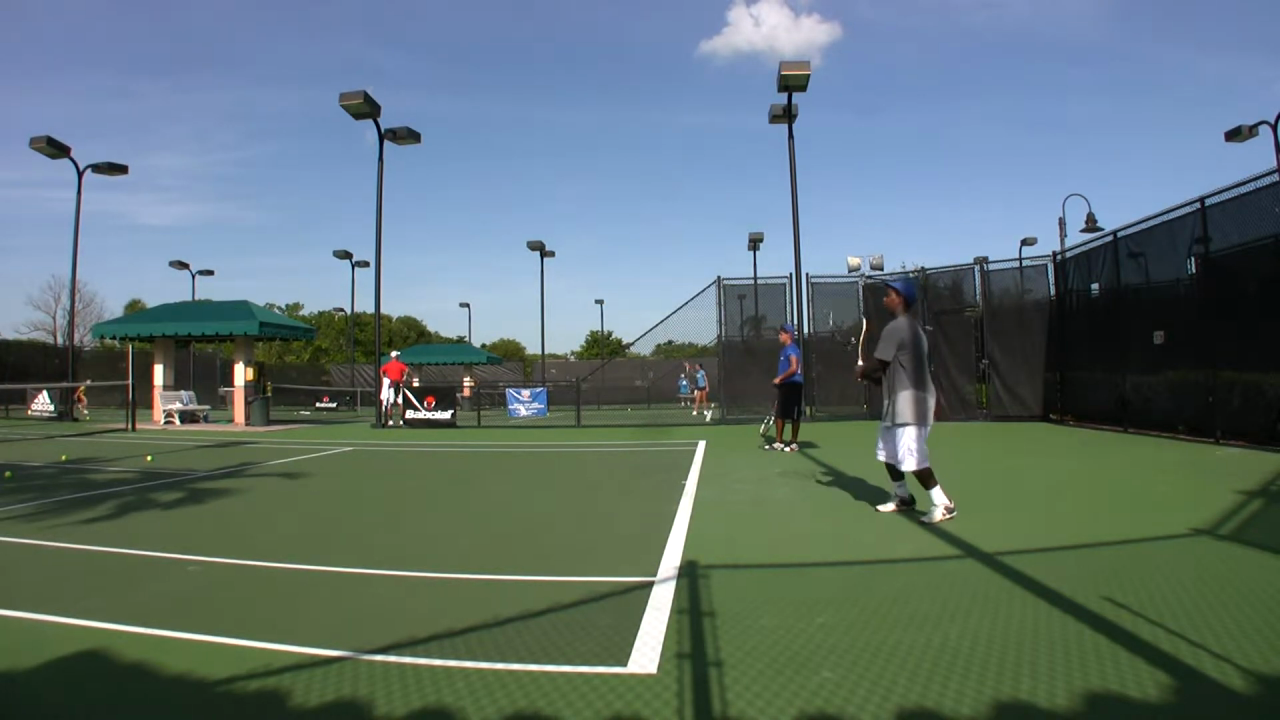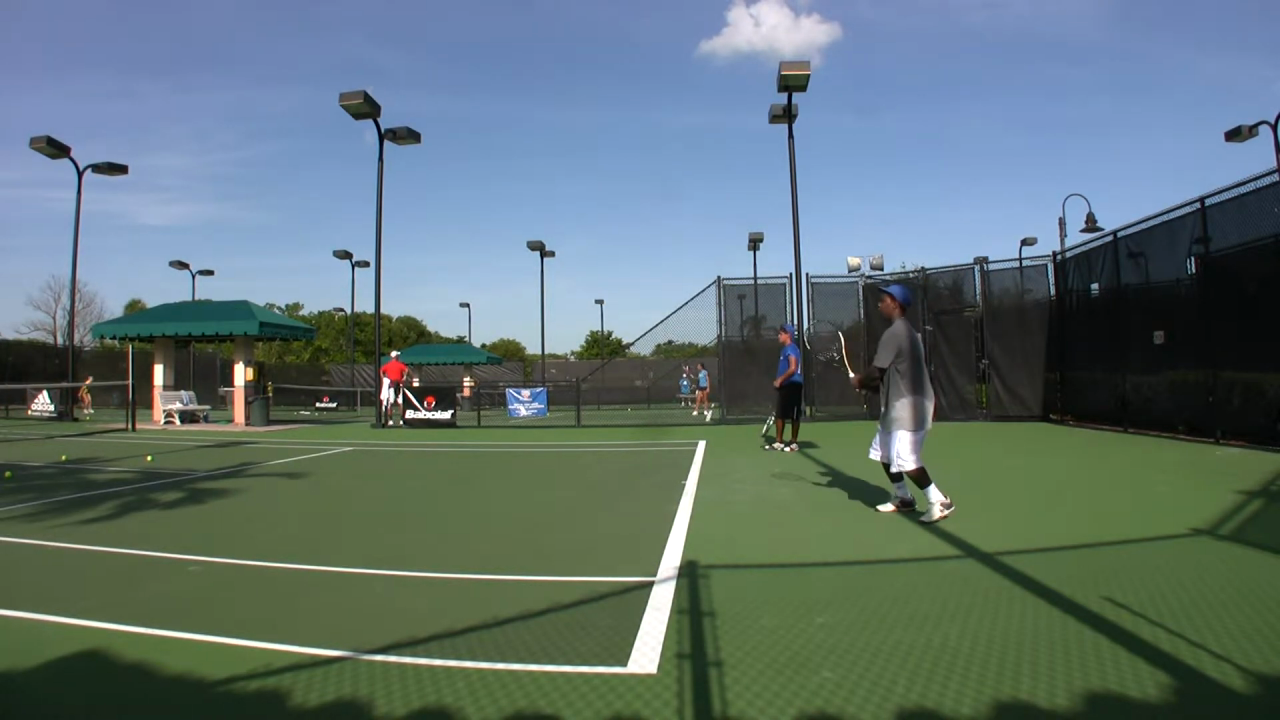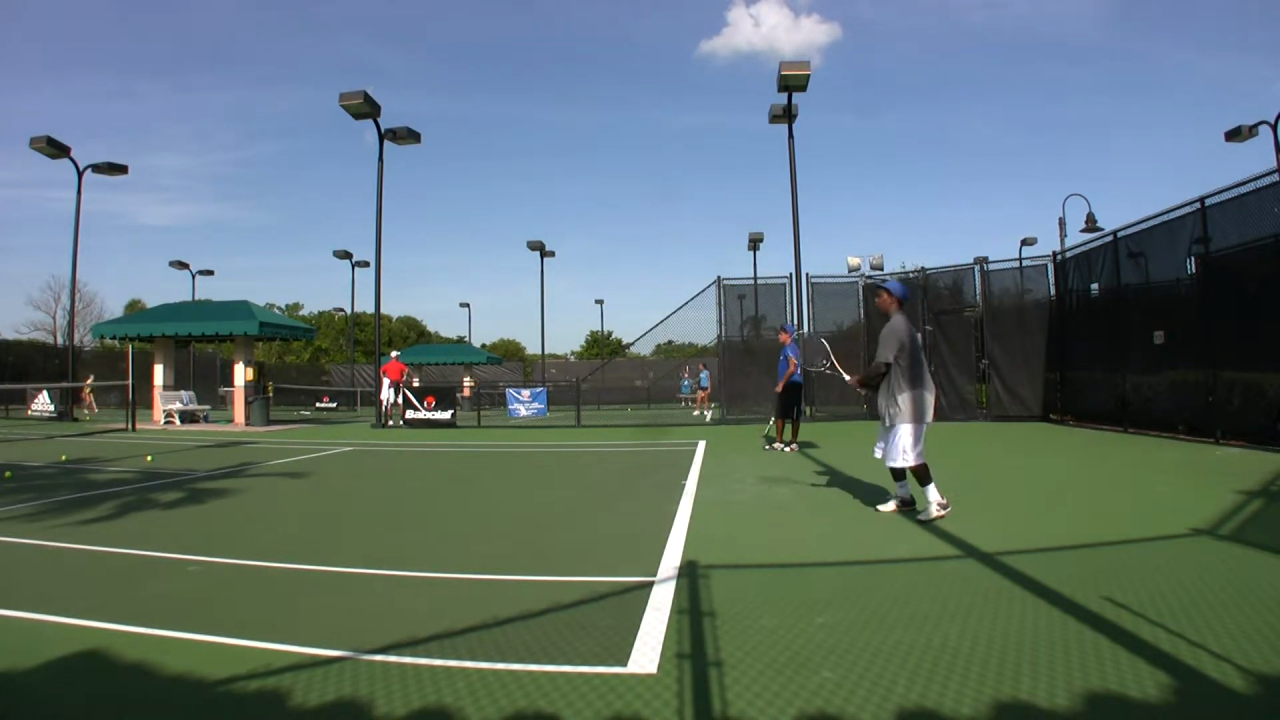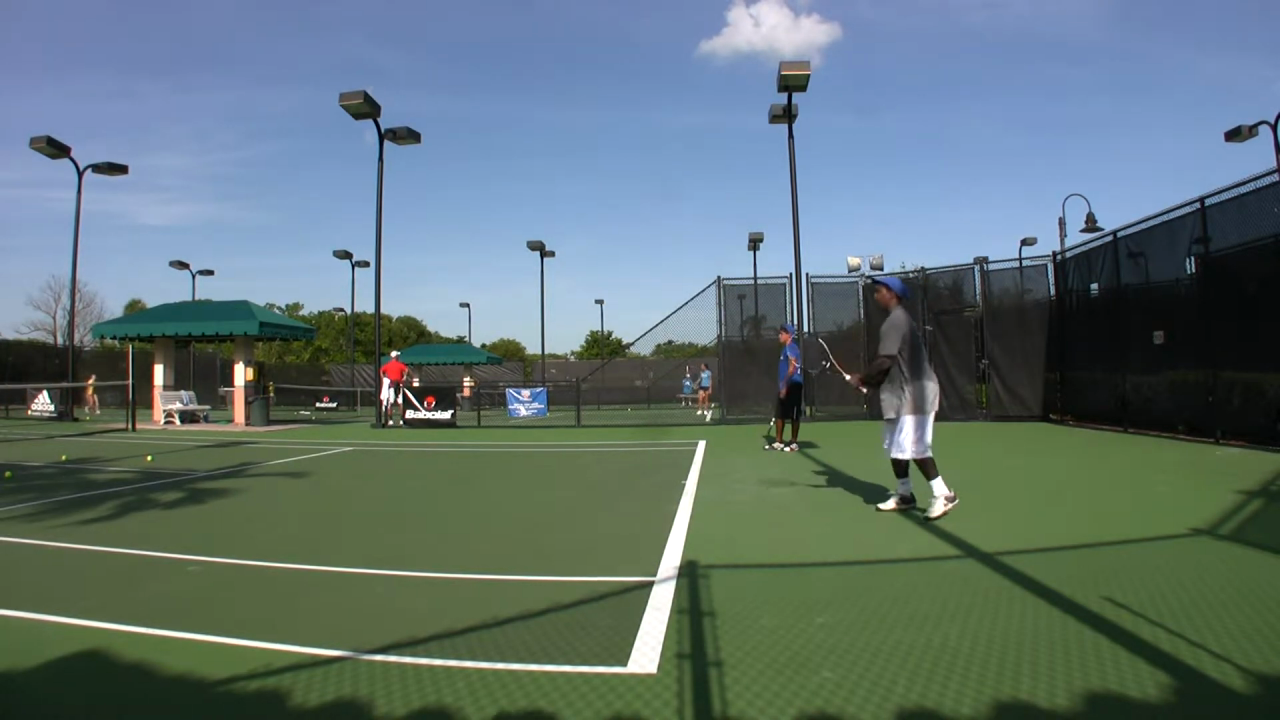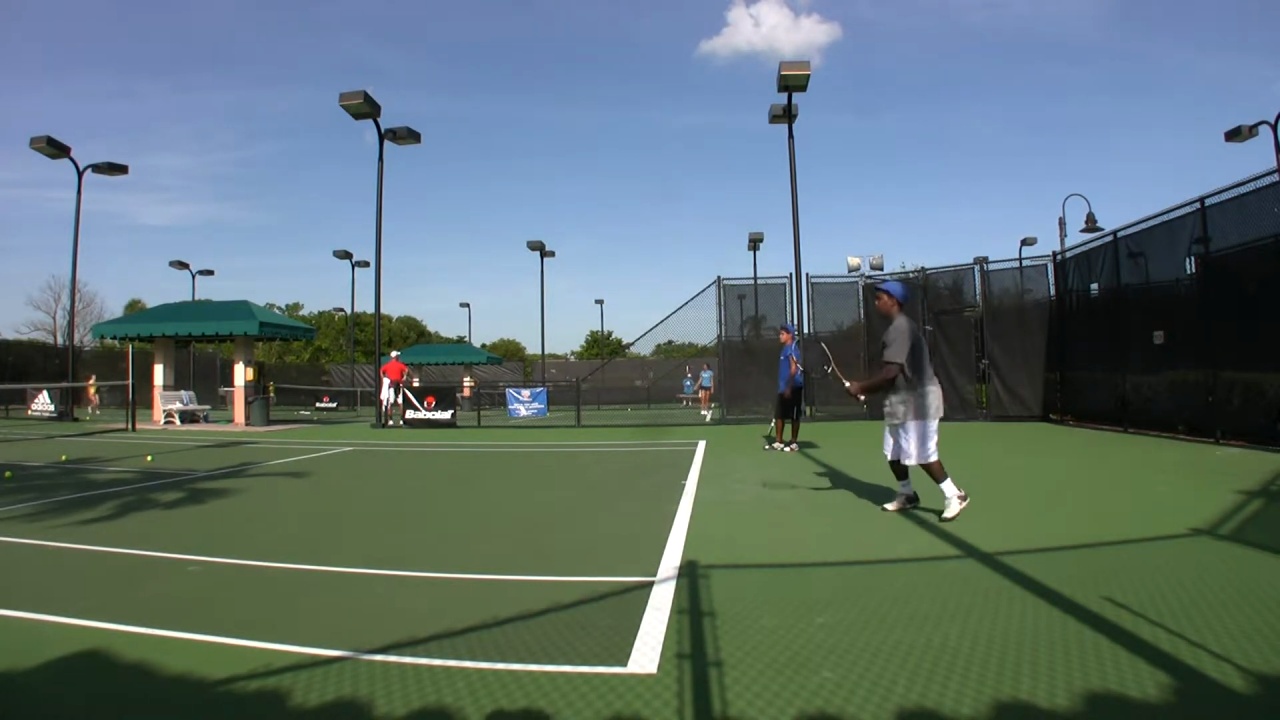
dt=0.1s
person 1, frame 1
left shoulder: (895, 327)
right shoulder: (910, 327)
left elbow: (878, 364)
left wrist: (862, 371)
right wrist: (871, 375)
left hip: (910, 400)
right hip: (899, 401)
left knee: (911, 458)
right knee: (889, 453)
left ankle: (942, 504)
right ankle: (903, 496)
person 1, frame 2
left shoulder: (894, 333)
right shoulder: (906, 332)
left elbow: (876, 372)
left wrist: (859, 380)
right wrist: (867, 384)
left hip: (908, 405)
right hip: (897, 405)
left knee: (905, 459)
right knee: (885, 454)
left ankle: (939, 501)
right ankle: (903, 498)
person 1, frame 3
left shoulder: (894, 328)
right shoulder: (898, 326)
left elbow: (880, 368)
left wrist: (859, 380)
right wrist: (868, 383)
left hip: (911, 400)
right hip: (897, 400)
left knee: (908, 454)
right knee: (890, 452)
left ankle: (936, 501)
right ankle: (904, 496)
person 1, frame 4
left shoulder: (895, 321)
right shoulder: (897, 321)
left elbow: (884, 362)
left wrist: (861, 378)
right wrist: (869, 381)
left hip: (915, 392)
right hip: (900, 394)
left knee: (913, 447)
right knee: (896, 447)
left ankle: (943, 494)
right ankle: (904, 494)
person 1, frame 5
left shoulder: (902, 329)
right shoulder: (892, 330)
left elbow: (891, 371)
right elbow: (889, 371)
left wrist: (862, 386)
right wrist: (868, 388)
left hip: (920, 397)
right hip: (900, 400)
left knee: (920, 452)
right knee: (894, 452)
left ankle: (954, 495)
right ankle: (907, 495)
